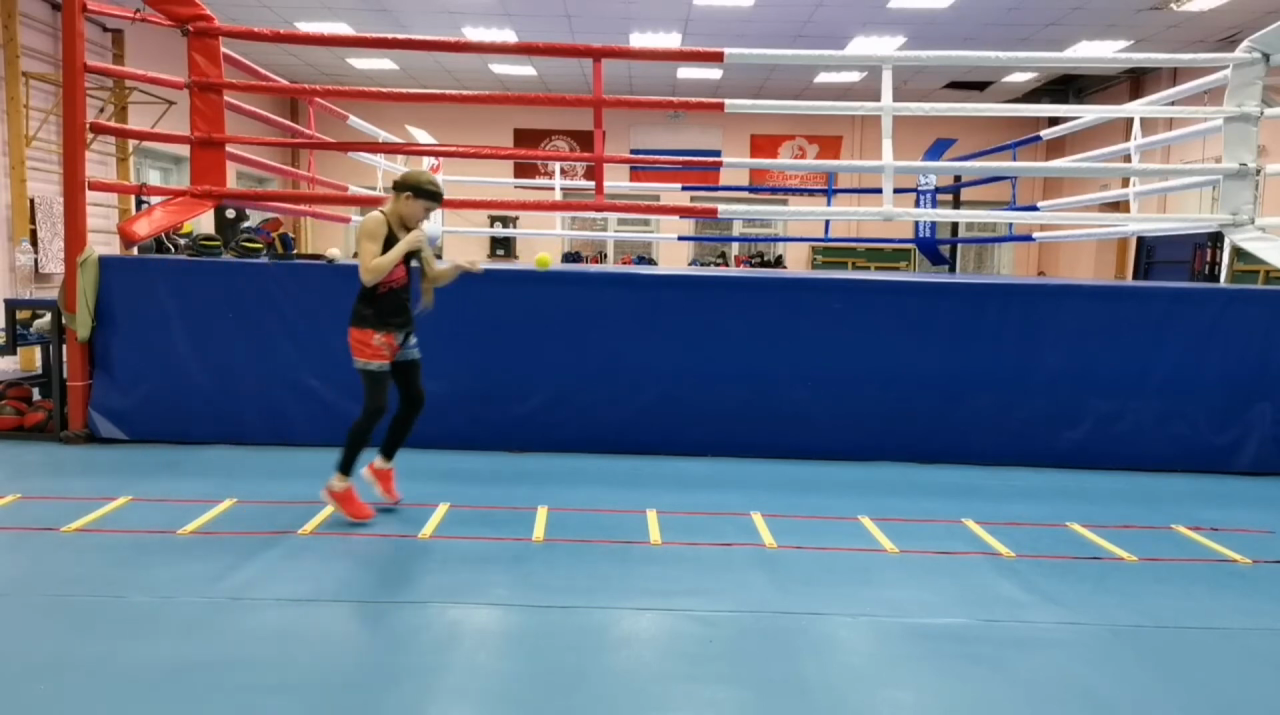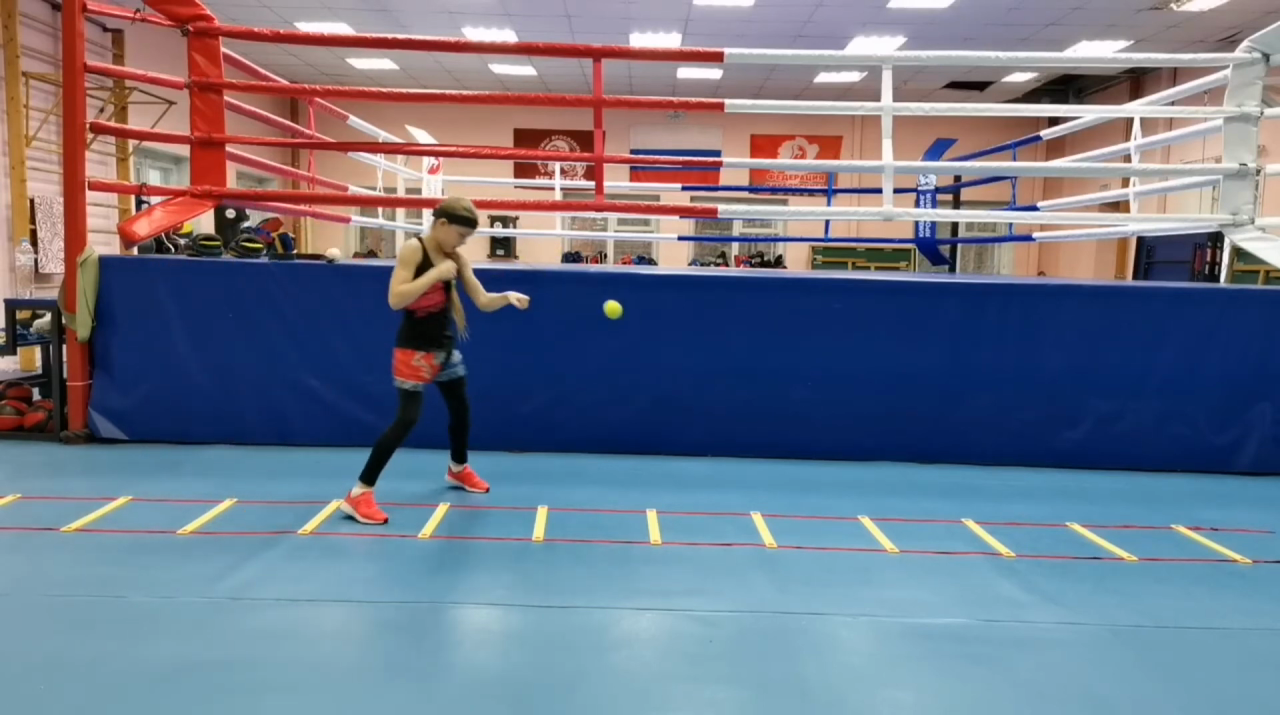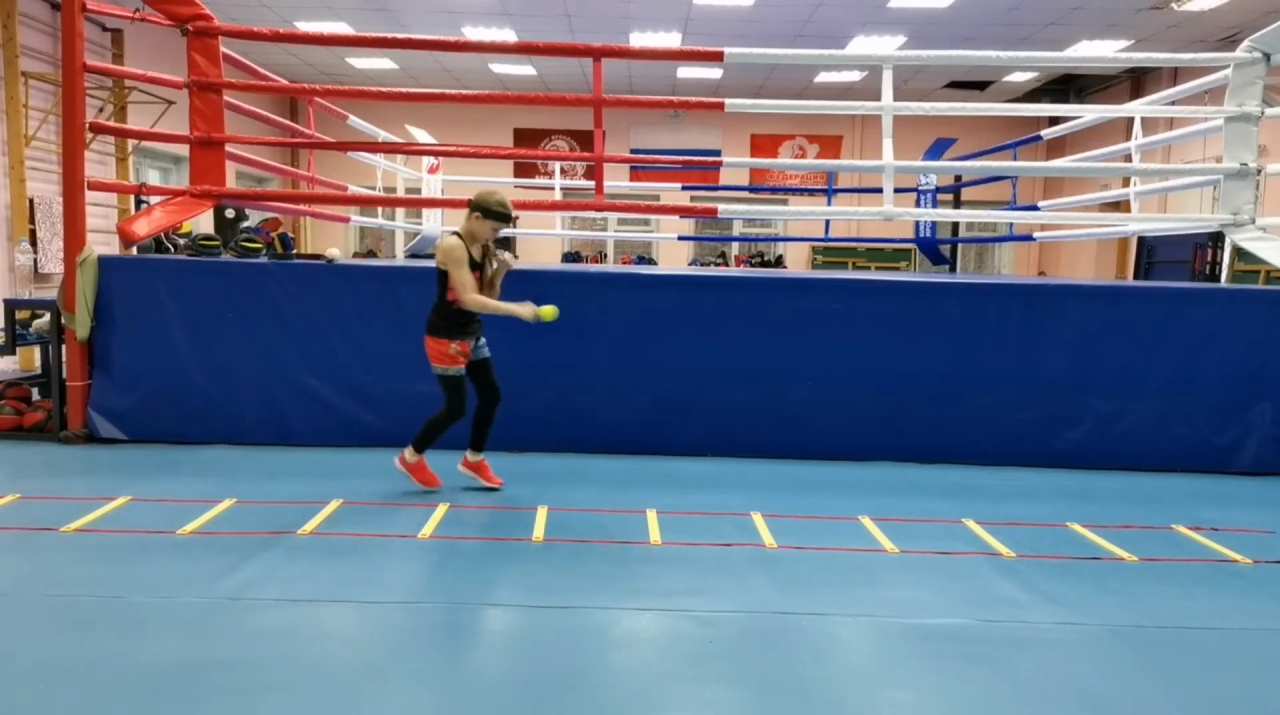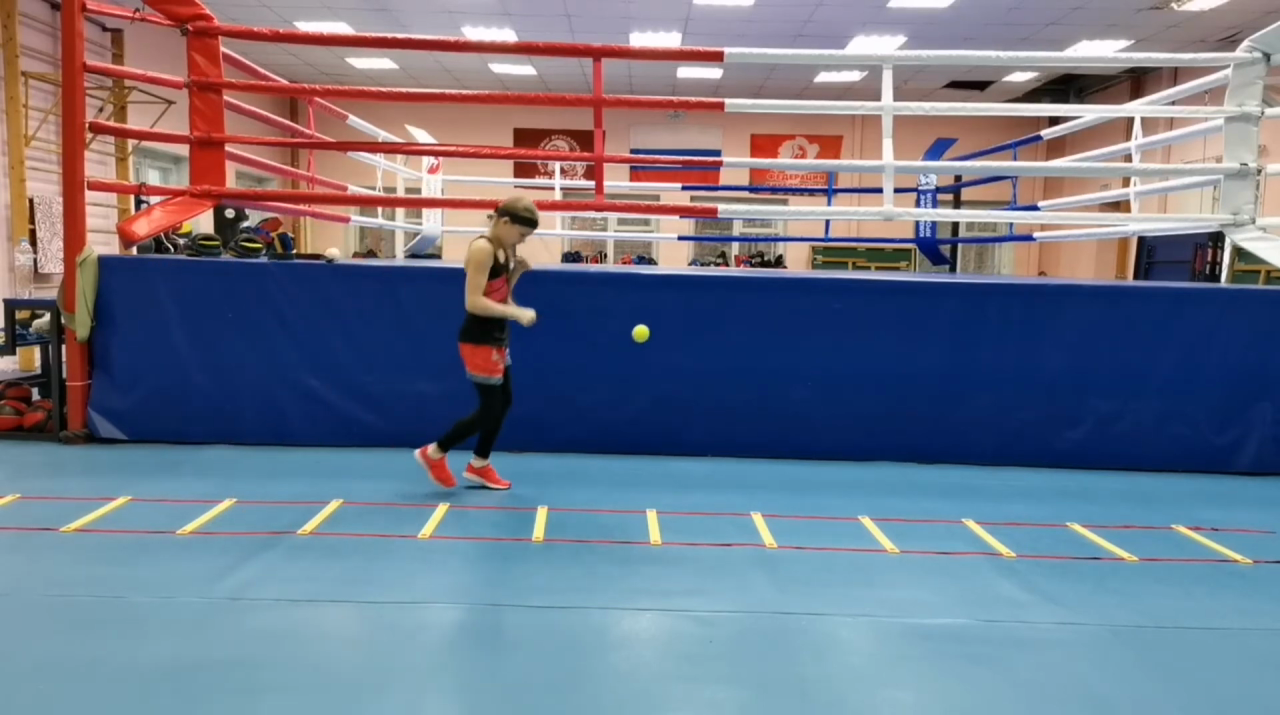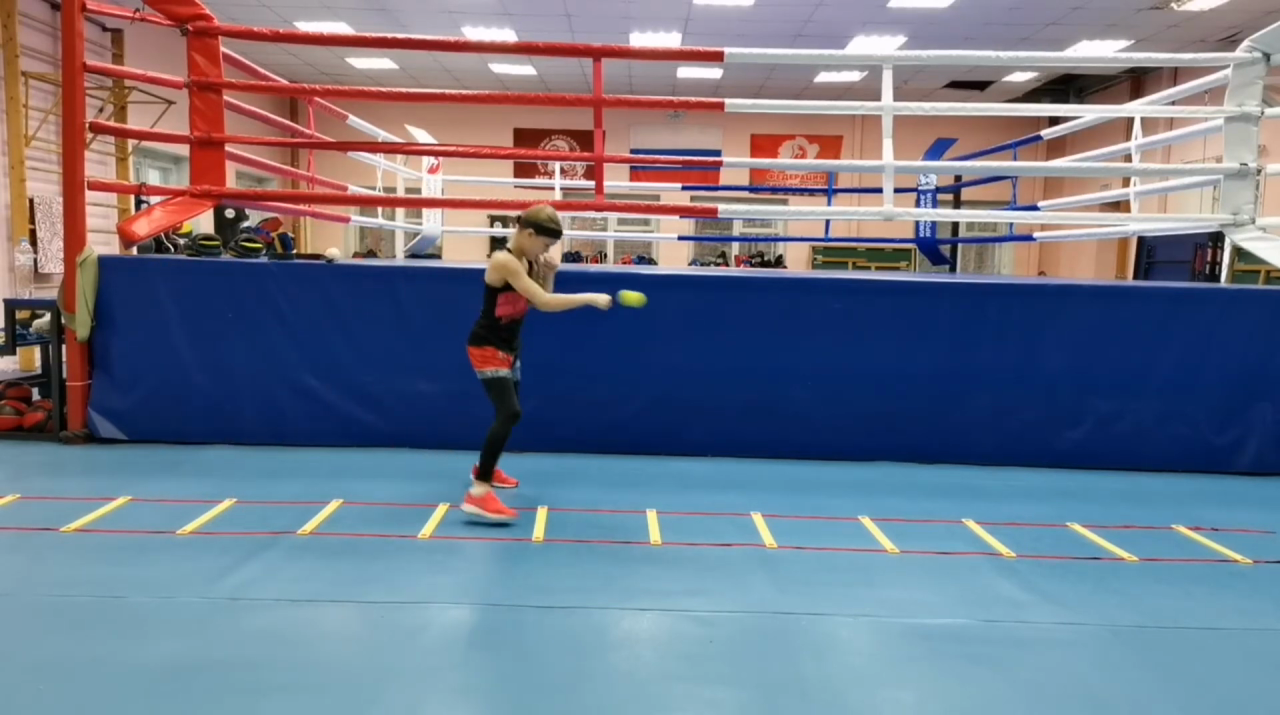
dt=0.2s
person 1, frame 1
left shoulder: (411, 231)
right shoulder: (375, 222)
left elbow: (434, 278)
right elbow: (369, 276)
left wrist: (465, 266)
right wrist: (407, 245)
left hip: (400, 327)
right hip: (371, 327)
left knee: (414, 399)
right knee: (375, 405)
left ankle: (381, 466)
right ankle: (341, 484)
person 1, frame 2
left shoulder: (457, 260)
right shoulder: (412, 249)
left elbow: (483, 302)
right elbow: (395, 300)
left wrist: (507, 298)
right wrist: (435, 274)
left hip: (445, 348)
right hip: (415, 349)
left knee: (461, 410)
right knee: (406, 420)
left ankle: (459, 467)
right ankle: (360, 492)
person 1, frame 3
left shoulder: (482, 247)
right shoulder: (452, 245)
left elbow: (484, 291)
right elbow: (471, 298)
left wrist: (501, 271)
right wrist: (515, 309)
left hip: (471, 333)
right hip: (445, 336)
left knee: (491, 396)
right knee: (456, 407)
left ankle: (473, 460)
right ankle: (411, 458)
person 1, frame 4
left shoulder: (503, 250)
right shoulder: (481, 249)
right elbow: (475, 304)
left wrist: (516, 272)
right wrist: (518, 314)
left hip: (495, 339)
right hip: (480, 341)
left knee: (502, 401)
right knee: (487, 411)
left ankle: (479, 465)
right ankle: (433, 452)
person 1, frame 5
left shoulder: (526, 260)
right shoulder: (503, 261)
left elbow: (539, 301)
right elbow: (544, 301)
left wrist: (548, 274)
right wrist: (591, 298)
left hip: (506, 347)
right hip: (487, 347)
left knee: (508, 409)
right knee: (509, 413)
left ankle: (486, 467)
right ankle: (478, 493)
